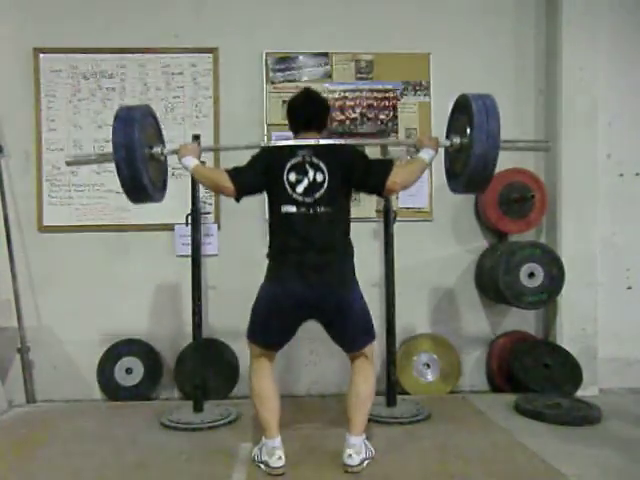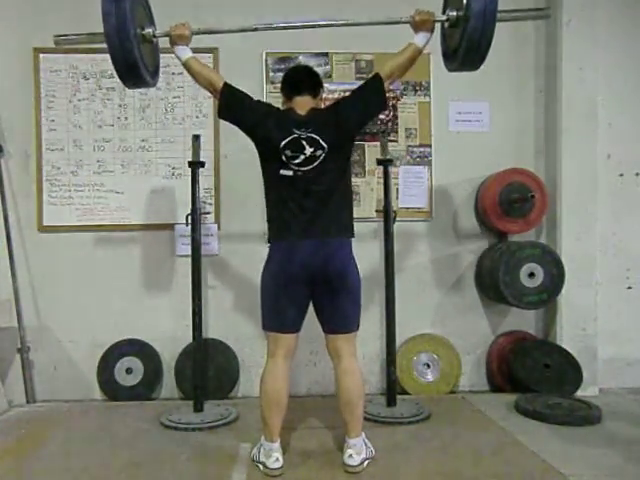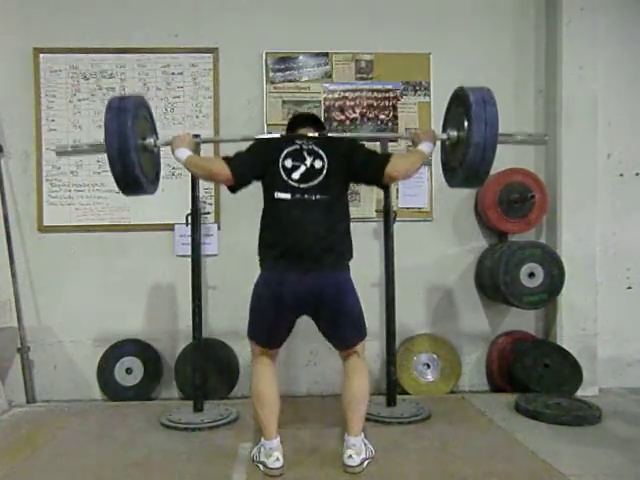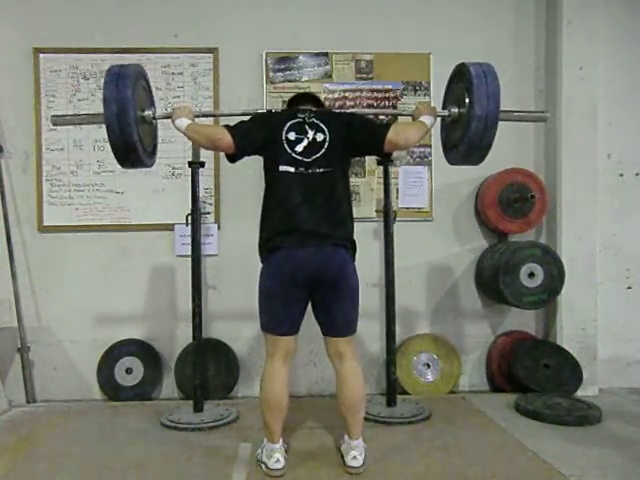
dt=1s
person 1, frame 1
left shoulder: (273, 159)
right shoulder: (345, 157)
left elbow: (228, 185)
right elbow: (393, 183)
left wrist: (190, 160)
right wrist: (425, 154)
left hip: (283, 283)
right hip: (336, 283)
left knee: (260, 358)
right knee: (364, 359)
left ankle: (272, 448)
right ankle: (356, 445)
person 1, frame 2
left shoulder: (266, 123)
right shoulder: (341, 119)
left elbow: (216, 84)
right elbow: (388, 74)
left wrist: (182, 49)
right wrist: (421, 35)
left hip: (286, 256)
right hip: (335, 253)
left knee: (279, 356)
right knee: (345, 355)
person 1, frame 3
left shoulder: (268, 150)
right shoulder: (343, 150)
left elbow: (220, 172)
right elbow: (398, 170)
left wrist: (183, 151)
right wrist: (424, 145)
left hip: (278, 277)
right hip: (332, 277)
left knee: (262, 358)
right knee: (354, 357)
left ankle: (271, 449)
right ankle: (355, 446)
person 1, frame 4
left shoulder: (270, 124)
right shoulder: (344, 124)
left elbow: (221, 139)
right elbow: (400, 139)
left wrist: (183, 122)
right wrist: (425, 119)
left hip: (282, 257)
right hip: (335, 256)
left knee: (278, 356)
right knee: (344, 354)
right ankle: (355, 447)
